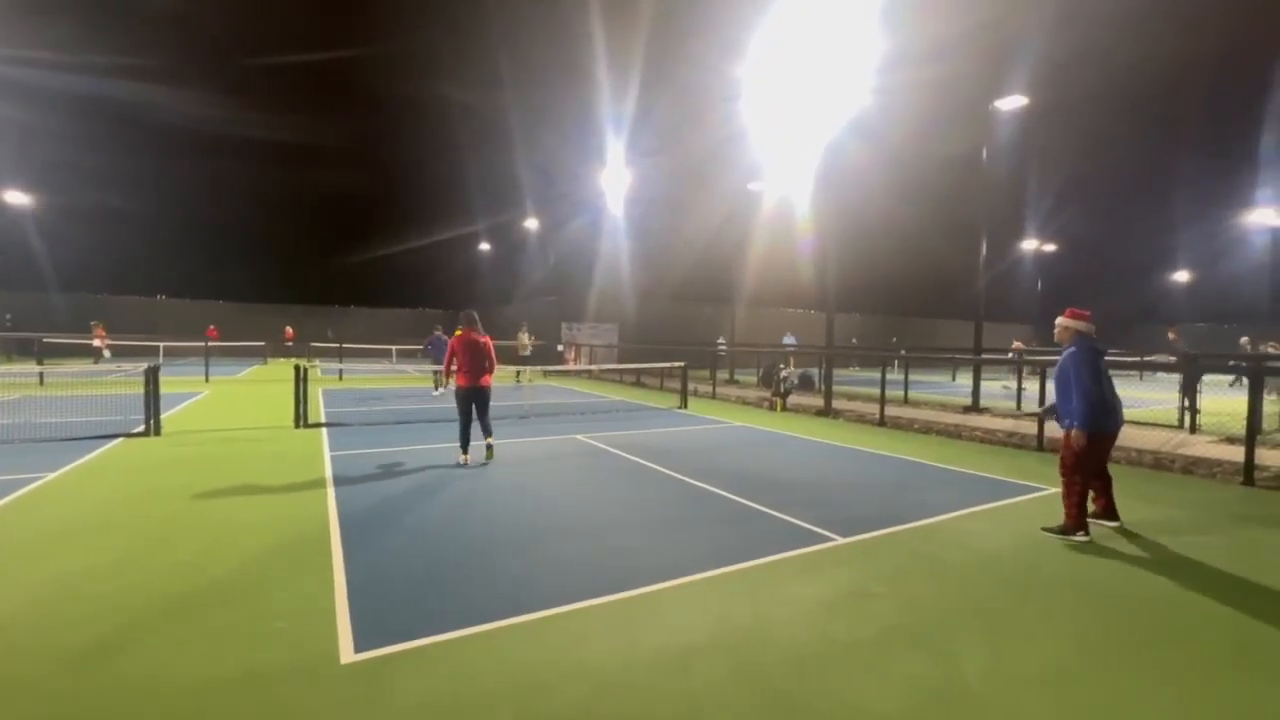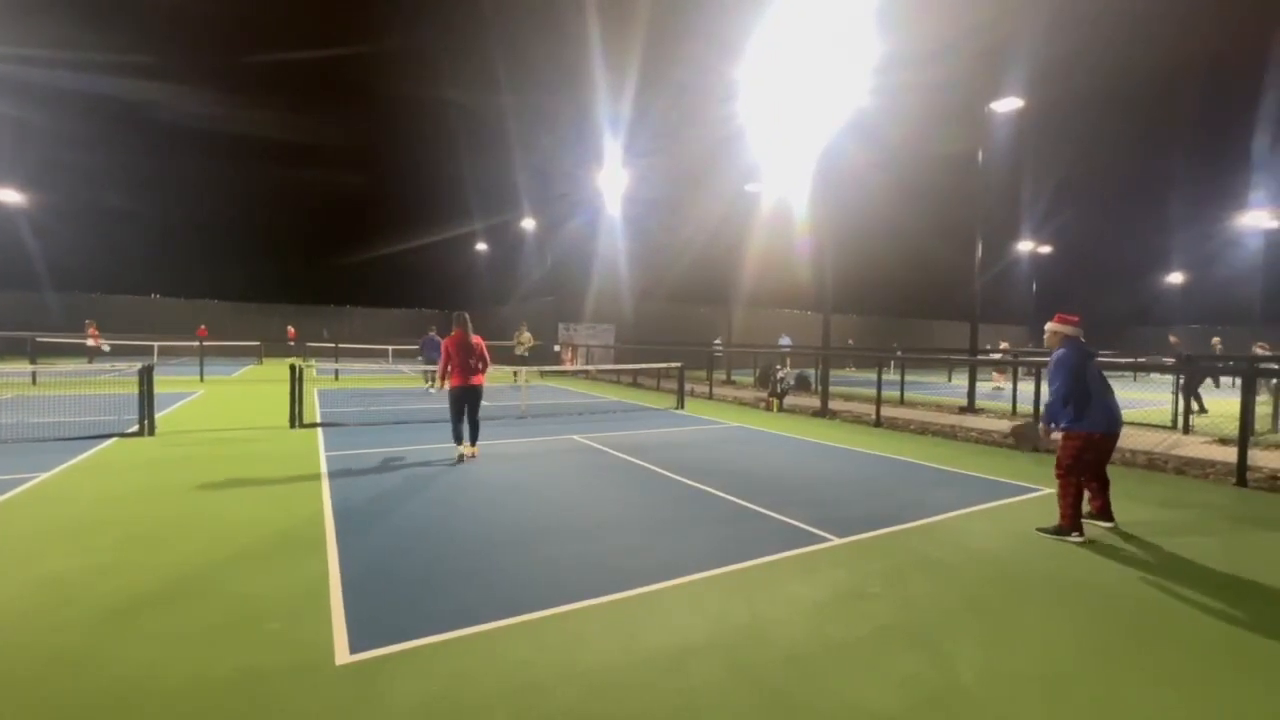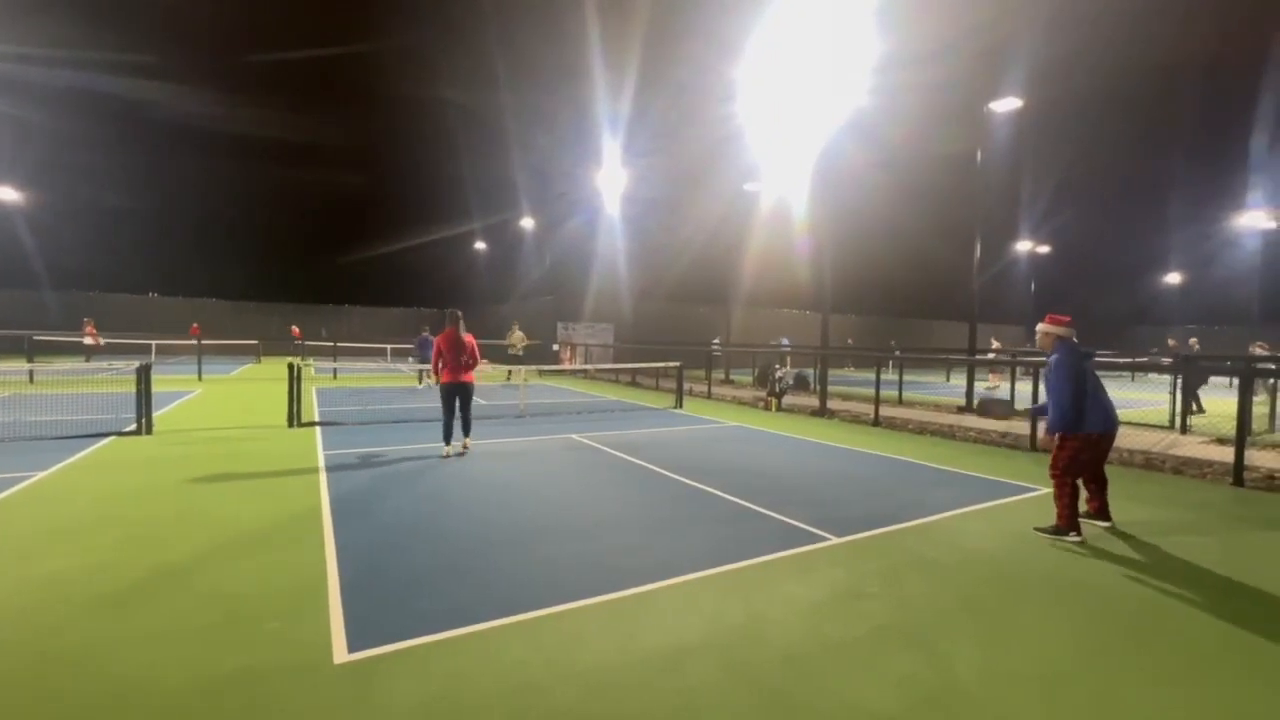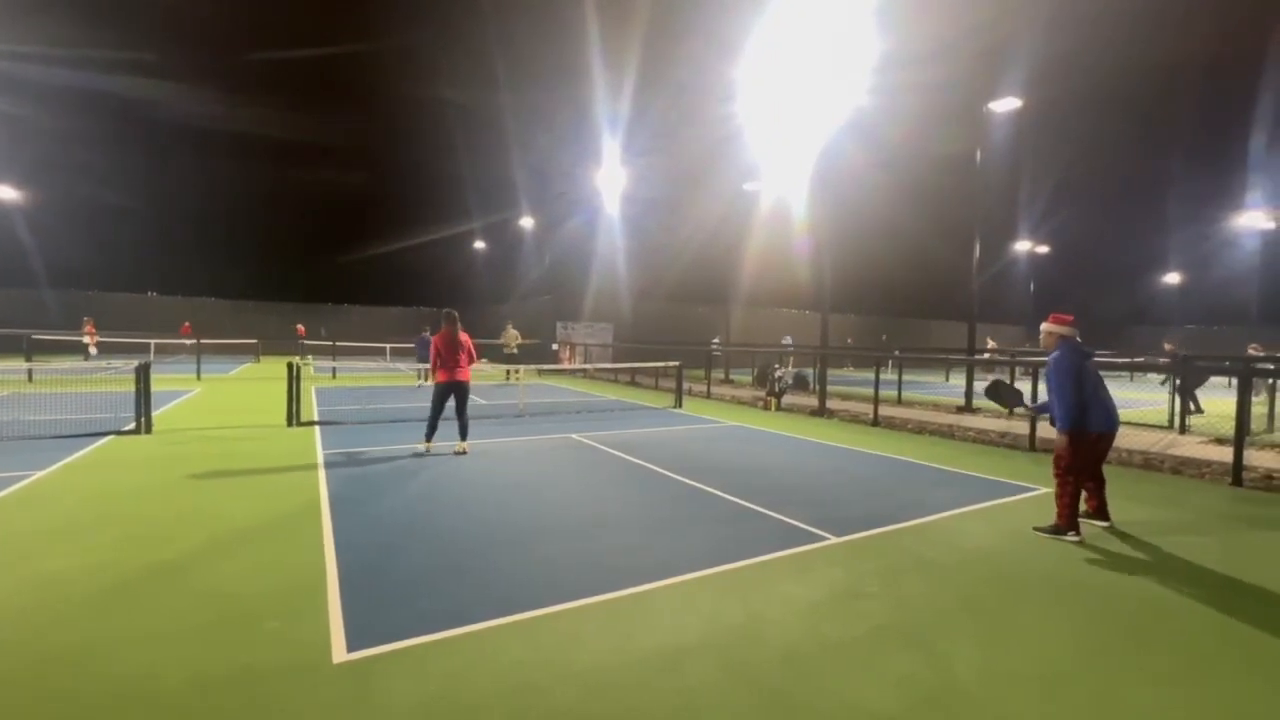
dt=0.4s
person 1, frame 1
left shoulder: (1075, 354)
right shoulder: (1087, 353)
left elbow: (1085, 393)
left wrist: (1079, 426)
right wrist: (1053, 408)
left hip: (1089, 426)
right hip: (1106, 422)
left knee: (1073, 472)
right knee: (1095, 469)
left ankle: (1075, 526)
right ankle: (1107, 512)
person 1, frame 2
left shoulder: (1063, 357)
right shoulder: (1081, 357)
left elbow: (1059, 394)
left wrist: (1046, 421)
right wrist: (1057, 421)
left hip: (1086, 426)
right hip: (1106, 423)
left knee: (1067, 473)
right knee: (1093, 470)
left ankle: (1070, 527)
right ankle: (1102, 512)
person 1, frame 3
left shoulder: (1060, 361)
right shoulder: (1073, 357)
left elbow: (1064, 400)
left wrist: (1050, 431)
right wrist: (1037, 410)
left hip: (1085, 427)
right hip: (1103, 423)
left knee: (1062, 472)
right knee: (1091, 469)
left ankle: (1067, 527)
right ankle: (1099, 512)
person 1, frame 4
left shoulder: (1059, 358)
right shoulder: (1076, 356)
left elbow: (1065, 398)
left wrist: (1063, 430)
right wrist: (1038, 408)
left hip: (1084, 427)
right hip: (1103, 422)
left knee: (1066, 473)
right knee: (1088, 469)
left ankle: (1067, 526)
right ankle: (1098, 512)
